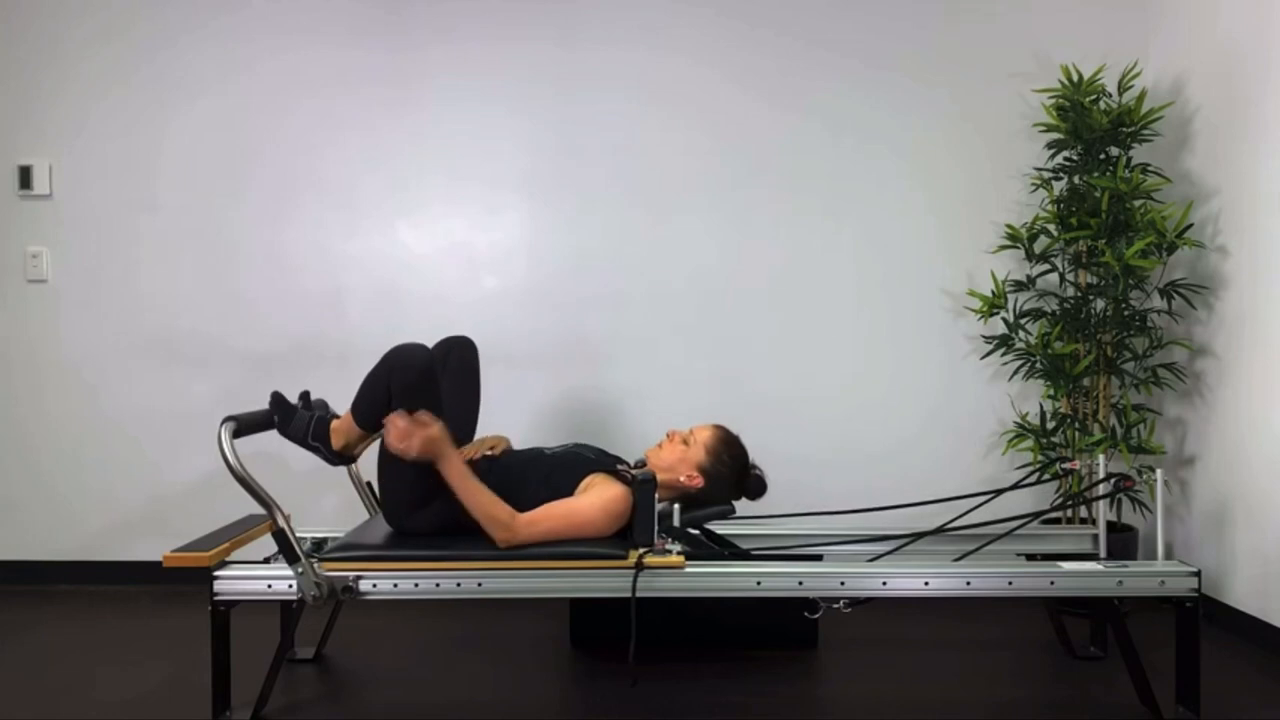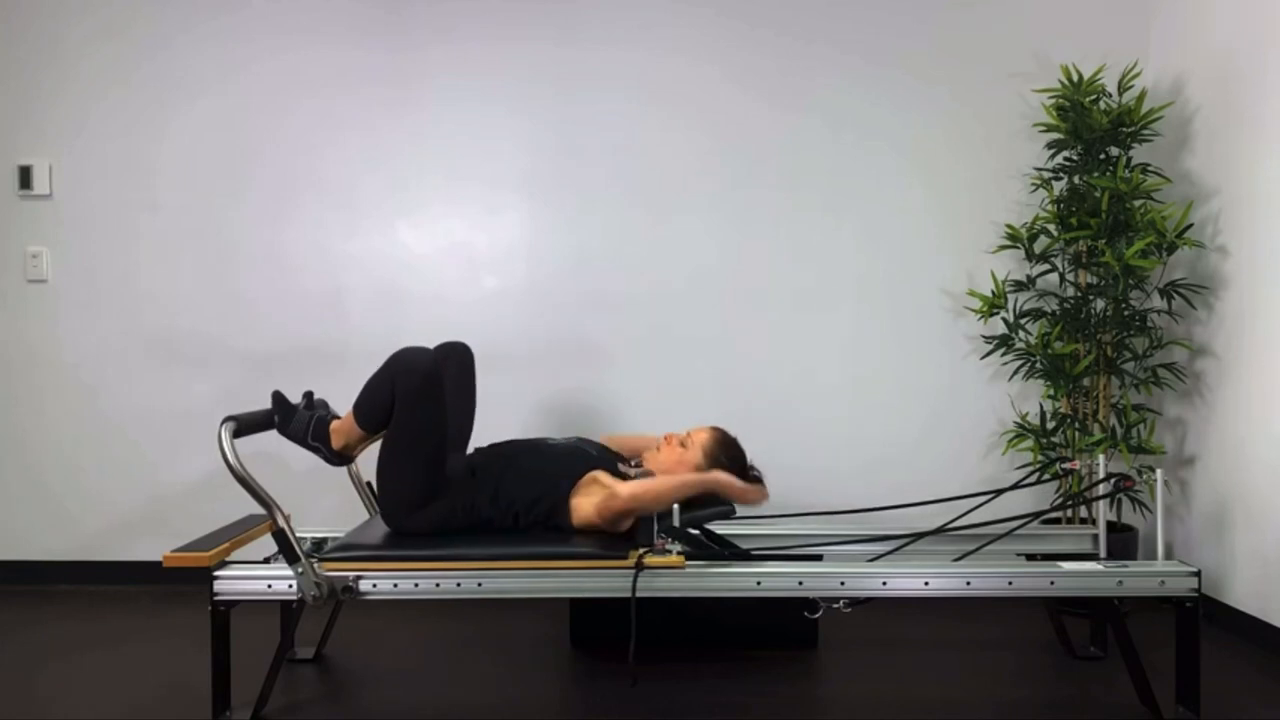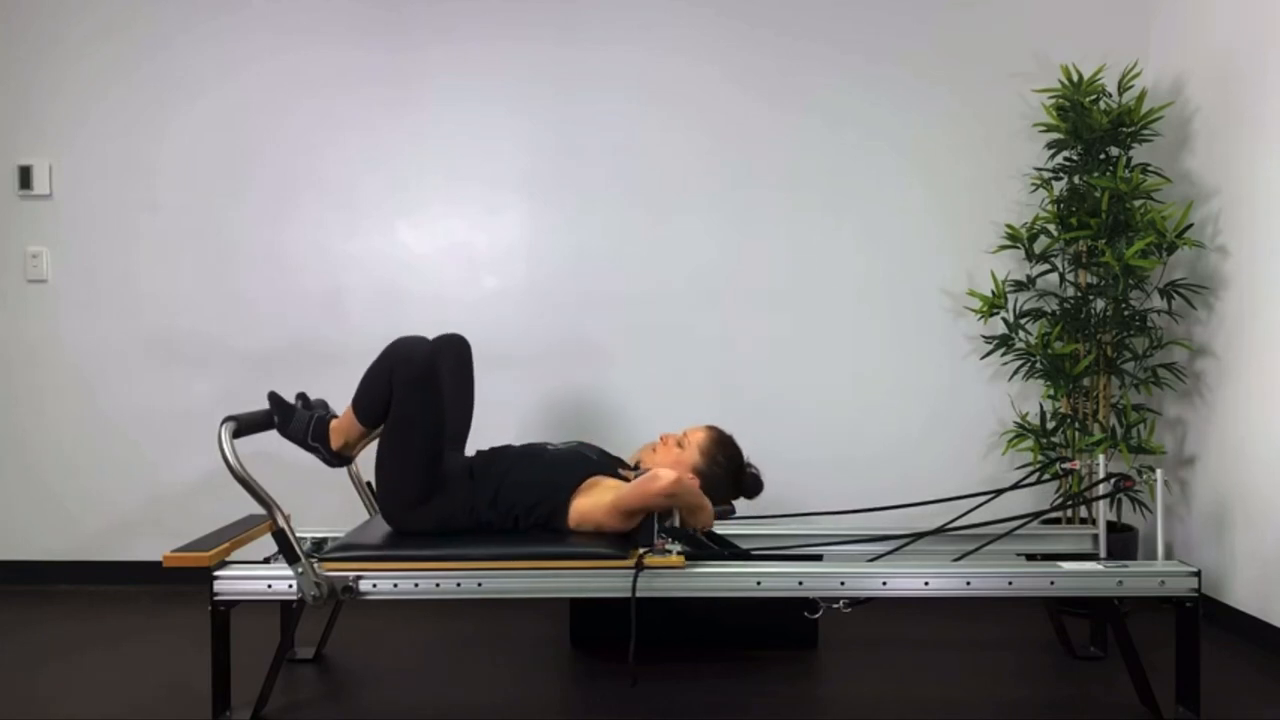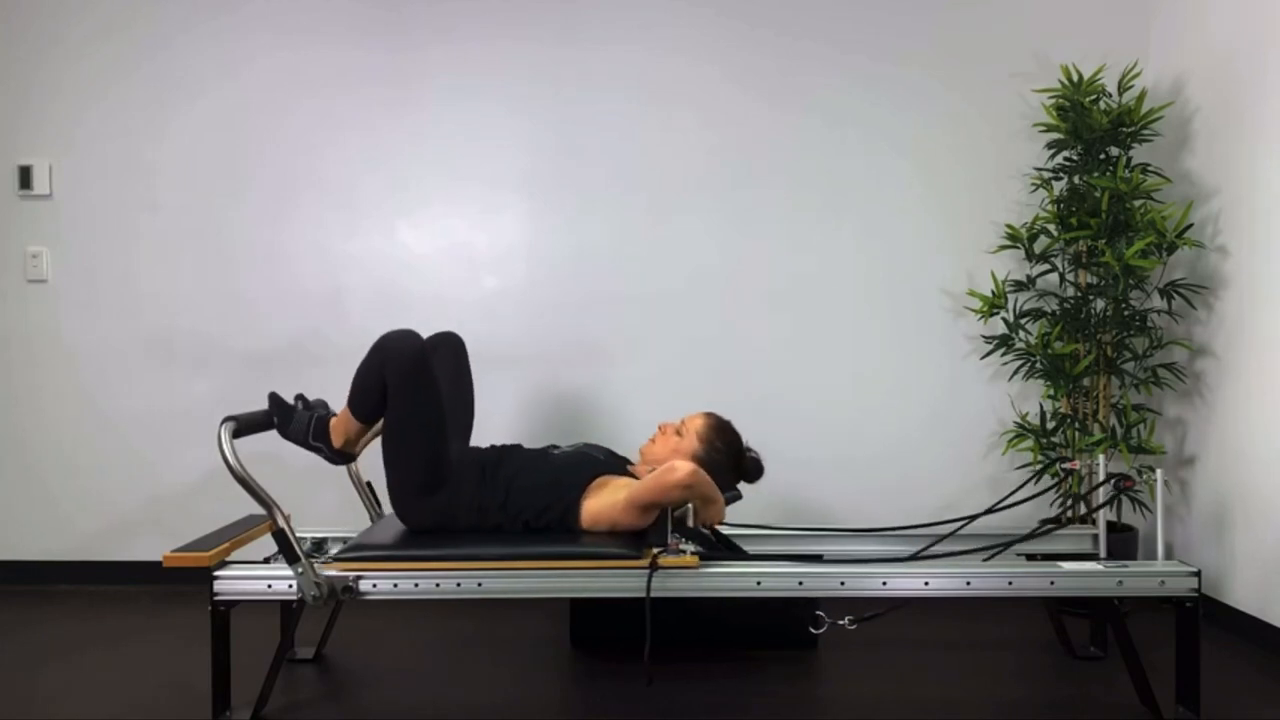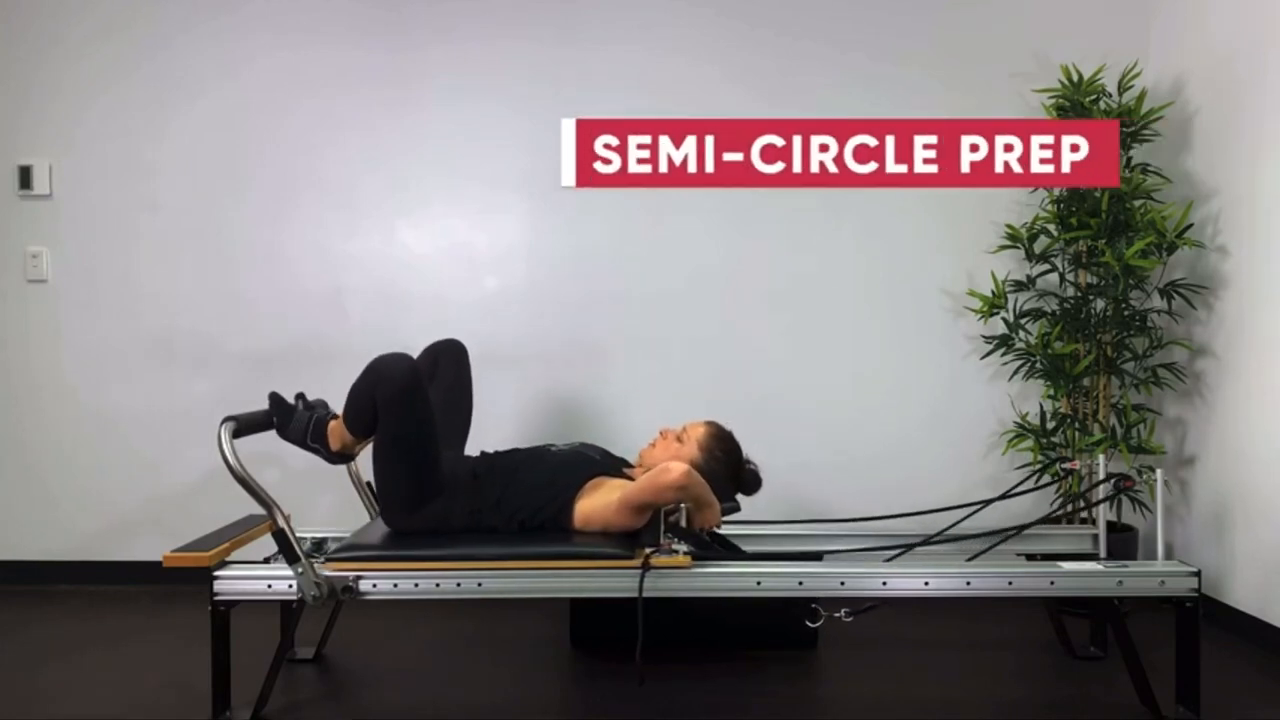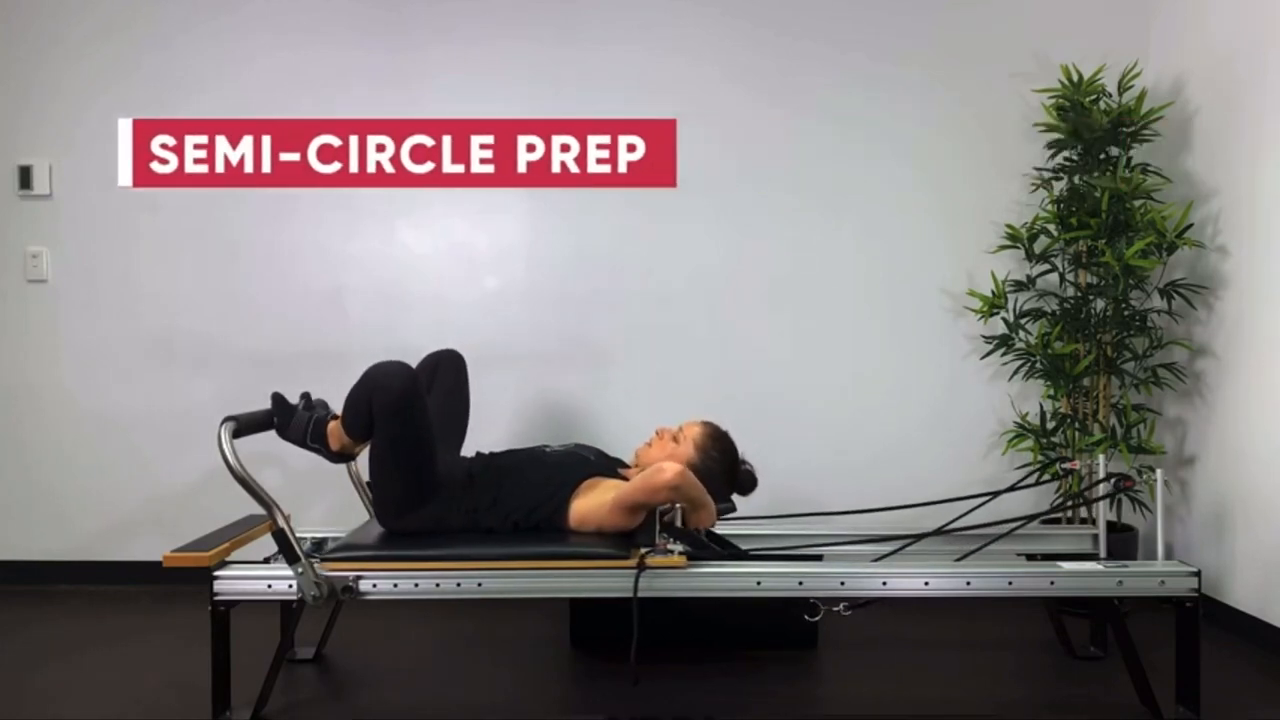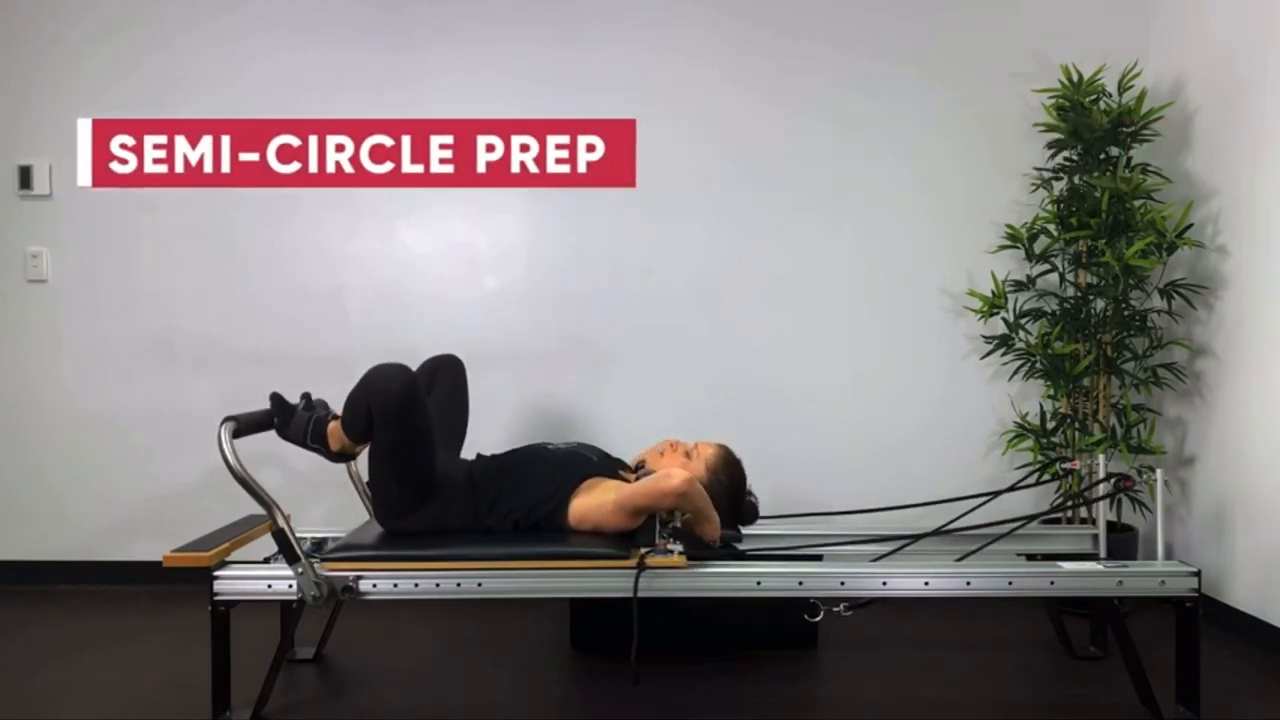
dt=0.5s
person 1, frame 1
left shoulder: (616, 503)
right shoulder: (627, 478)
left elbow: (508, 531)
left wrist: (443, 455)
right wrist: (493, 448)
left hip: (424, 506)
right hip: (454, 479)
left knee: (412, 361)
right knee: (456, 349)
left ankle: (334, 438)
right ankle: (346, 432)
person 1, frame 2
left shoulder: (619, 510)
right shoulder: (630, 478)
left elbow: (611, 496)
right elbow: (586, 456)
left wrist: (714, 477)
right wrist: (651, 441)
left hip: (424, 506)
right hip: (454, 477)
left knee: (415, 366)
right knee: (451, 355)
left ankle: (333, 439)
right ankle: (341, 431)
person 1, frame 3
left shoulder: (621, 508)
right shoulder: (625, 476)
left elbow: (665, 483)
left wrist: (697, 510)
left hip: (423, 504)
right hip: (453, 480)
left knee: (412, 355)
right knee: (449, 347)
left ankle: (333, 438)
right ankle: (343, 428)
person 1, frame 4
left shoulder: (633, 504)
right shoulder: (630, 474)
left elbow: (682, 476)
left wrist: (710, 503)
left hip: (436, 499)
right hip: (463, 474)
left knee: (403, 348)
right knee: (442, 346)
left ankle: (335, 437)
right ankle: (342, 429)
person 1, frame 5
left shoulder: (626, 506)
right shoulder: (625, 477)
left elbow: (673, 477)
left wrist: (706, 509)
left hip: (426, 505)
right hip: (451, 481)
left knee: (396, 371)
right knee: (447, 353)
left ankle: (332, 441)
right ankle: (342, 430)
person 1, frame 6
left shoulder: (621, 505)
right shoulder: (622, 476)
left elbow: (667, 478)
left wrist: (701, 506)
left hip: (424, 507)
right hip: (449, 480)
left knee: (392, 379)
right knee: (445, 363)
left ankle: (332, 438)
right ankle: (341, 430)
person 1, frame 7
left shoulder: (622, 509)
right shoulder: (626, 476)
left elbow: (675, 484)
right elbow: (660, 465)
left wrist: (705, 520)
left hip: (423, 508)
right hip: (450, 483)
left knee: (393, 381)
right knee: (444, 367)
left ankle: (331, 438)
right ankle: (339, 428)
